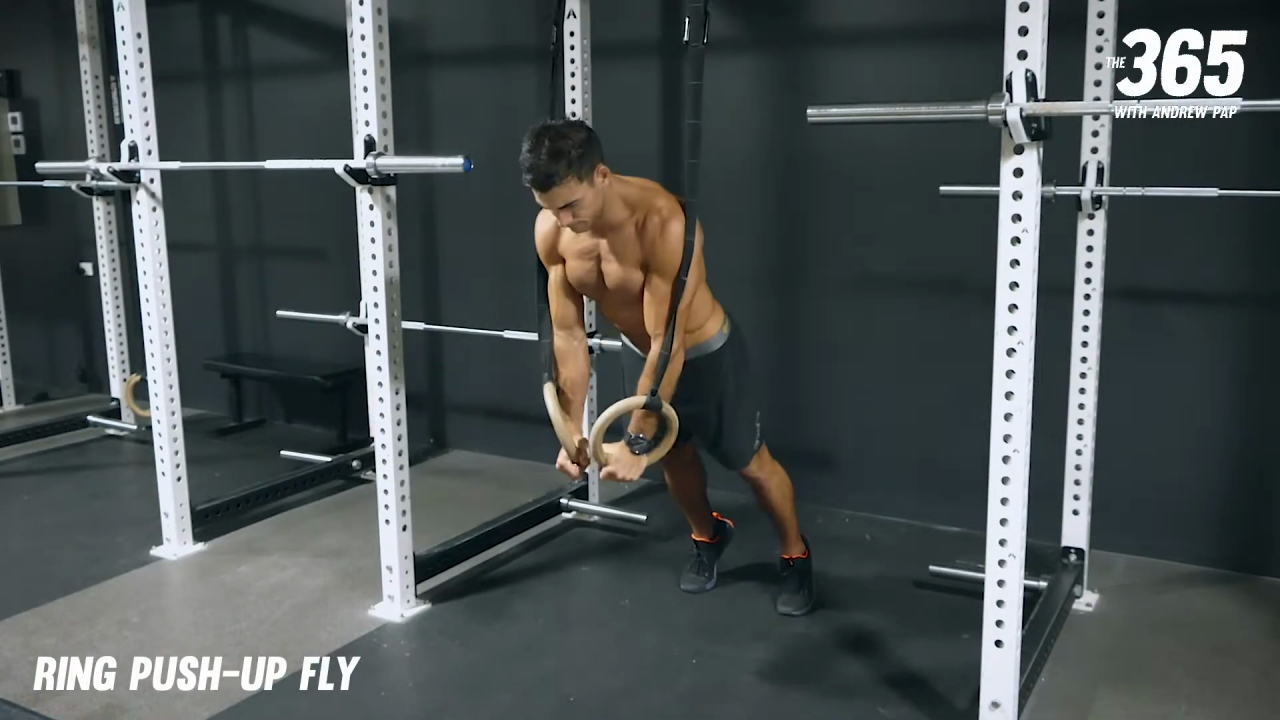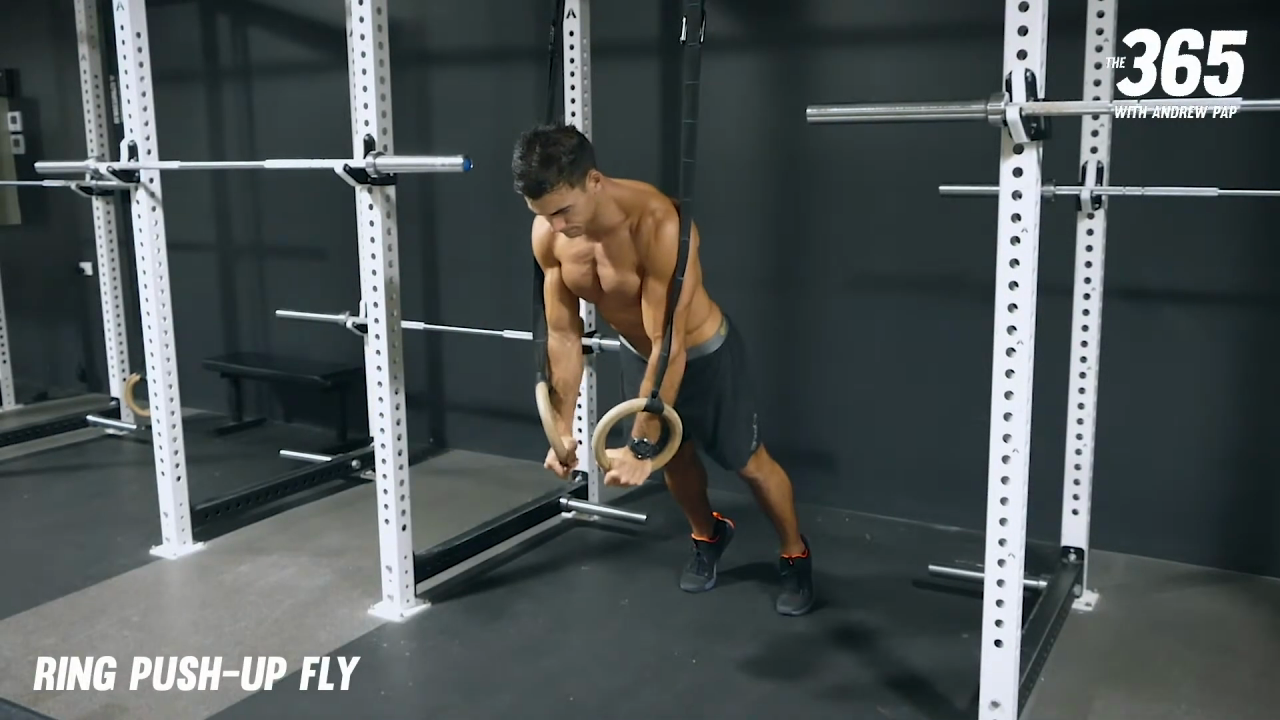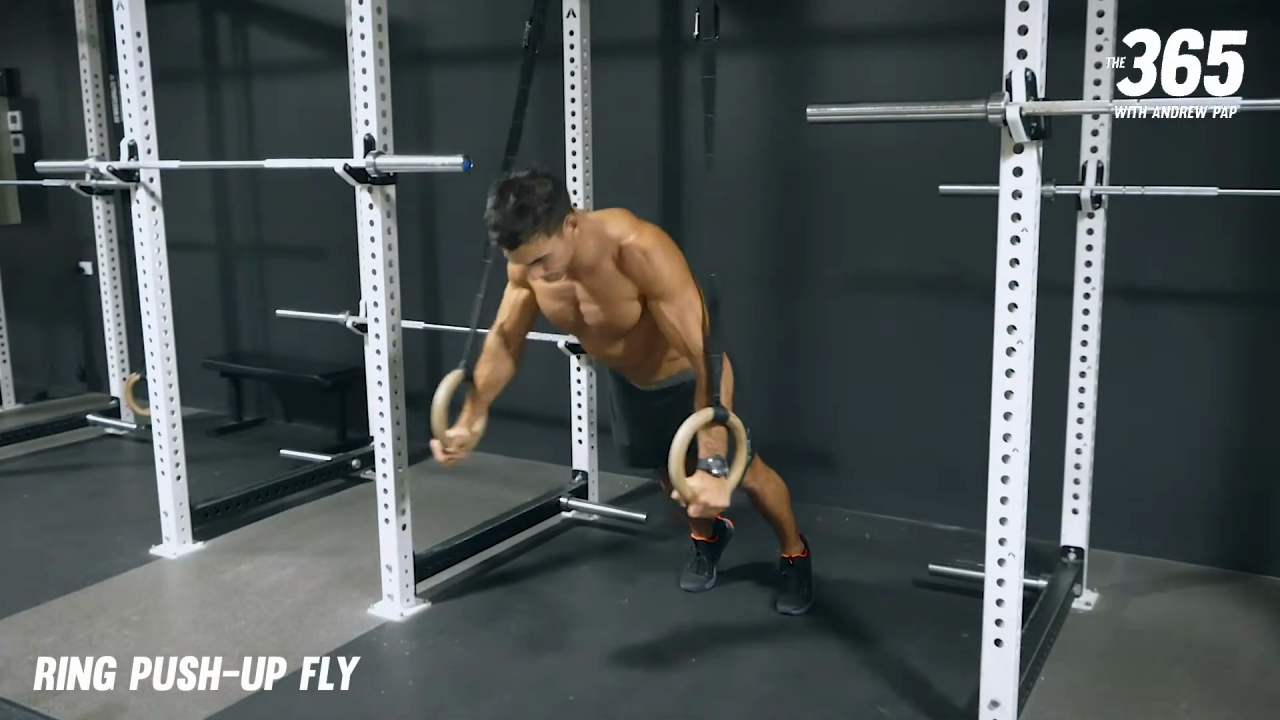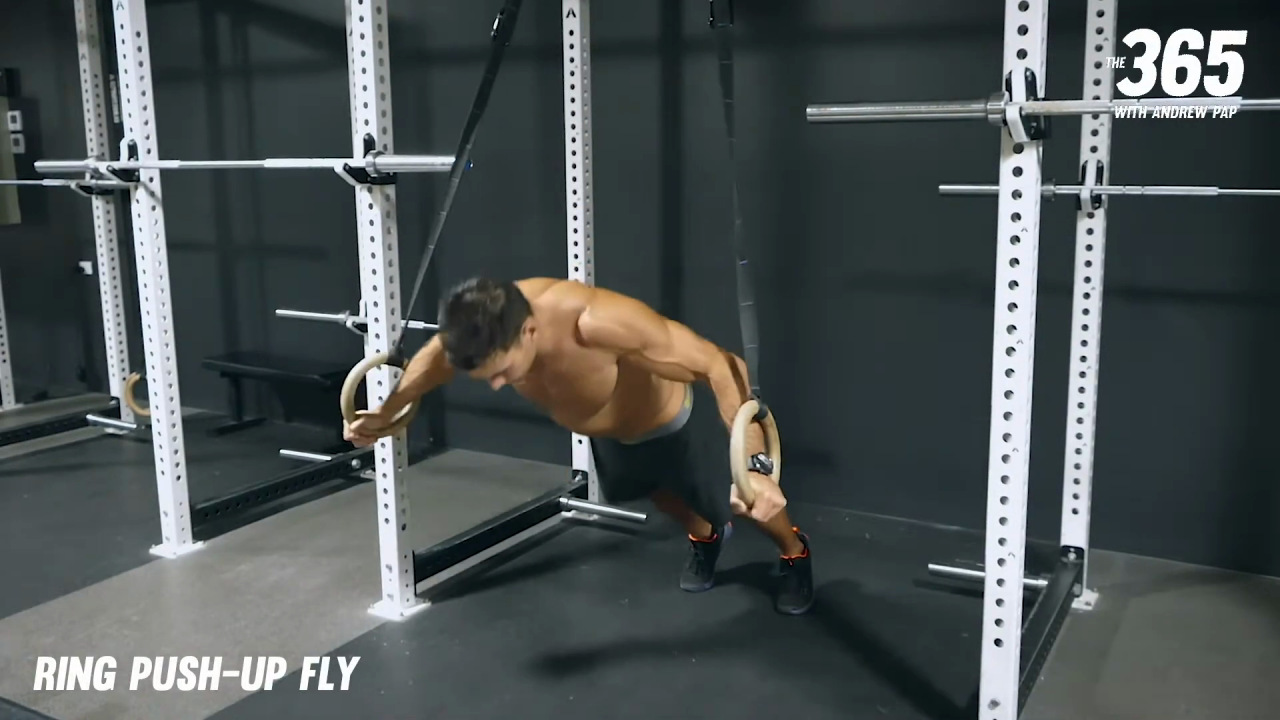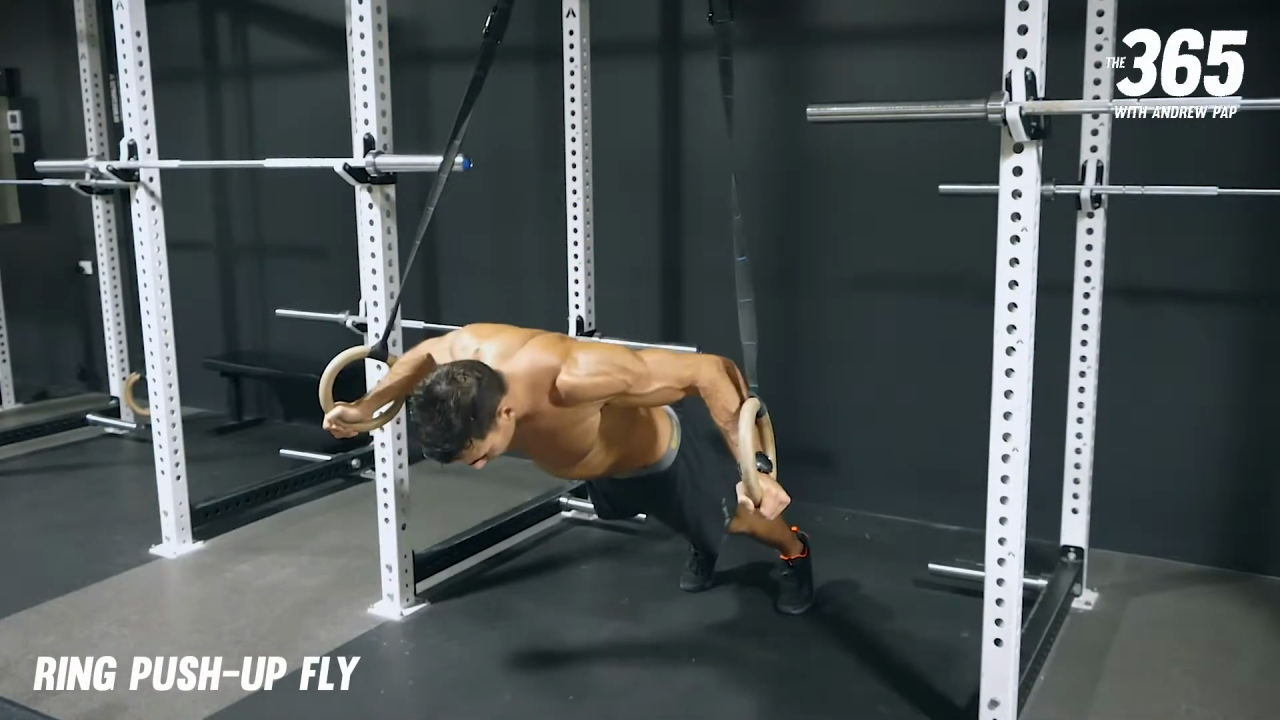
dt=0.5s
person 1, frame 1
left shoulder: (663, 222)
right shoulder: (550, 230)
left elbow: (668, 344)
right elbow: (568, 334)
left wrist: (635, 443)
right wrist: (574, 431)
left hip: (705, 354)
right hip: (638, 353)
left knee: (750, 463)
right knee: (673, 455)
left ankle: (795, 555)
right ankle: (708, 535)
person 1, frame 2
left shoulder: (657, 225)
right shoulder: (547, 234)
left elbow: (670, 347)
right elbow: (563, 335)
left wrist: (639, 447)
right wrist: (563, 429)
left hip: (703, 354)
right hip: (637, 355)
left knee: (748, 462)
right knee: (673, 455)
left ankle: (795, 555)
right ankle: (709, 535)
person 1, frame 3
left shoulder: (641, 253)
right shoulder: (529, 259)
left elbow: (710, 358)
right elbow: (505, 340)
left wrist: (713, 467)
right wrist: (470, 421)
left hip: (684, 377)
right hip: (627, 379)
left knee: (743, 471)
right knee: (661, 469)
left ankle: (795, 555)
right ankle: (708, 535)
person 1, frame 4
left shoulder: (595, 324)
right shoulder: (489, 318)
left elbow: (723, 367)
right elbow: (440, 348)
left wrist: (757, 466)
right wrist: (387, 410)
left hip: (670, 425)
right hip: (609, 437)
left knee: (743, 499)
right knee: (663, 497)
left ankle: (794, 553)
right ankle: (704, 536)
person 1, frame 5
left shoulder: (572, 379)
right shoulder: (463, 353)
left elbow: (713, 371)
right elbow: (427, 356)
left wrist: (756, 470)
right wrist: (366, 407)
left hip: (659, 454)
right hip: (605, 466)
left knee: (732, 518)
left ankle: (794, 550)
right ankle: (701, 543)
